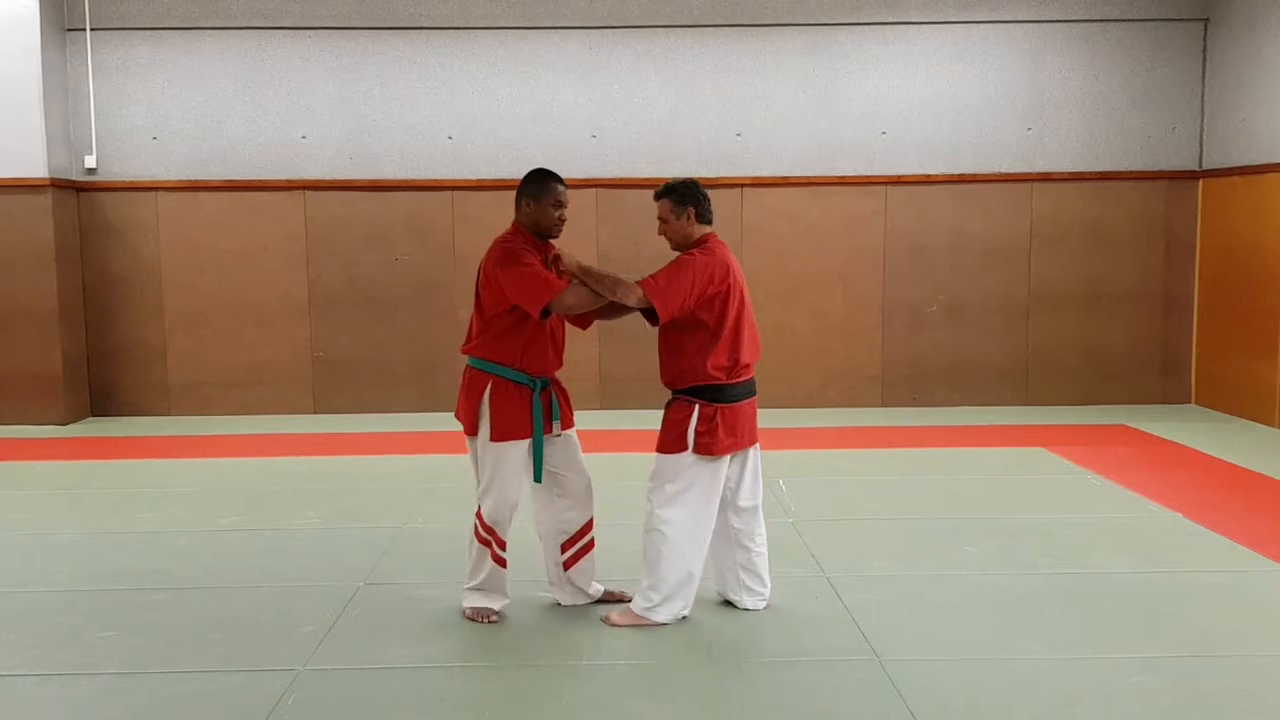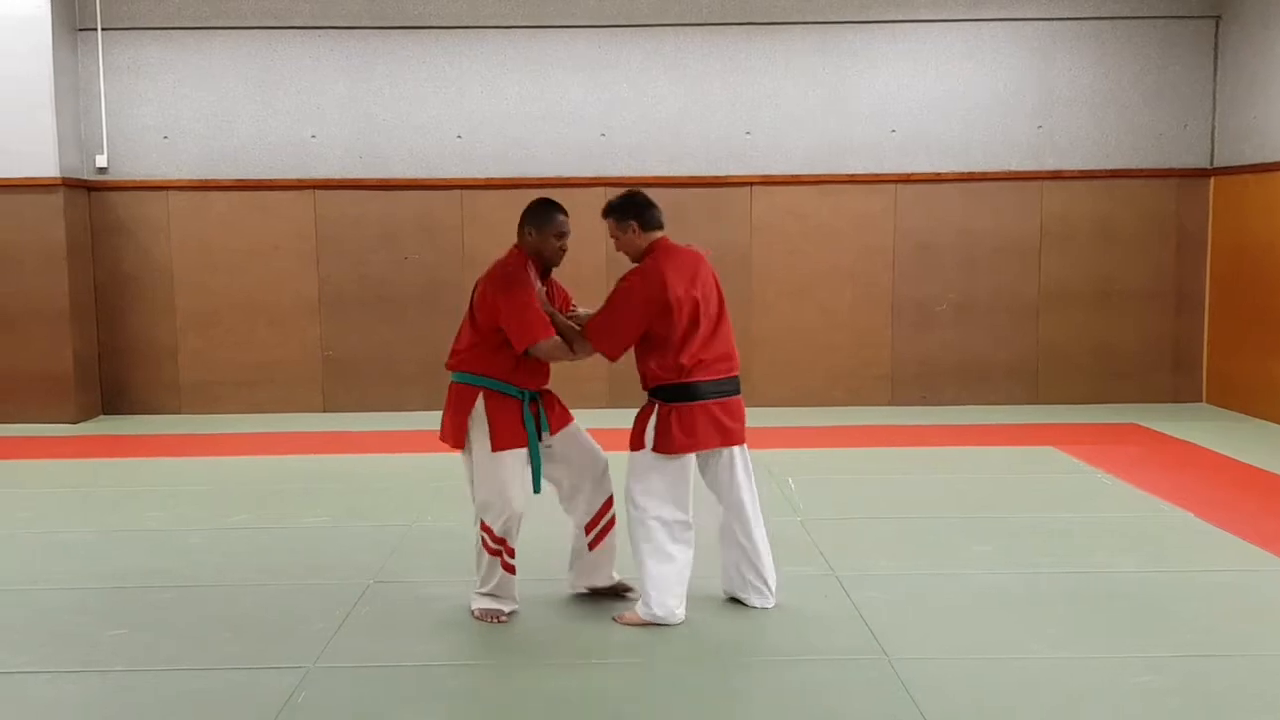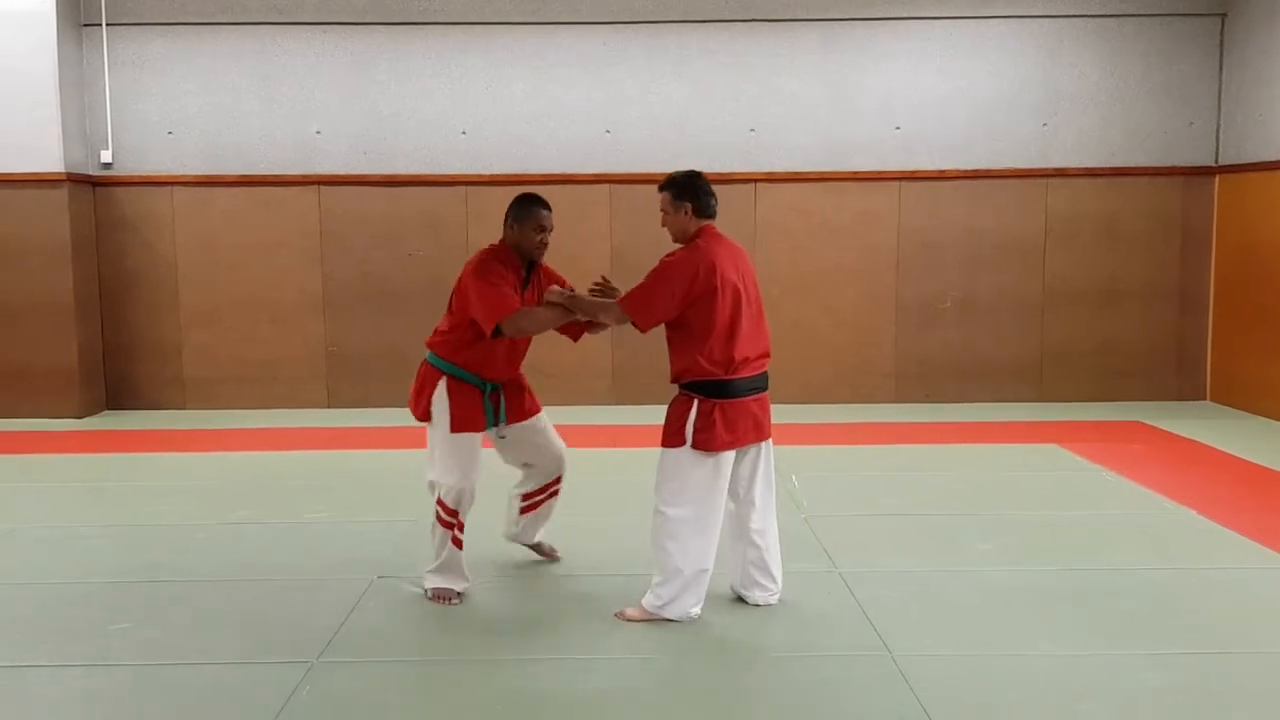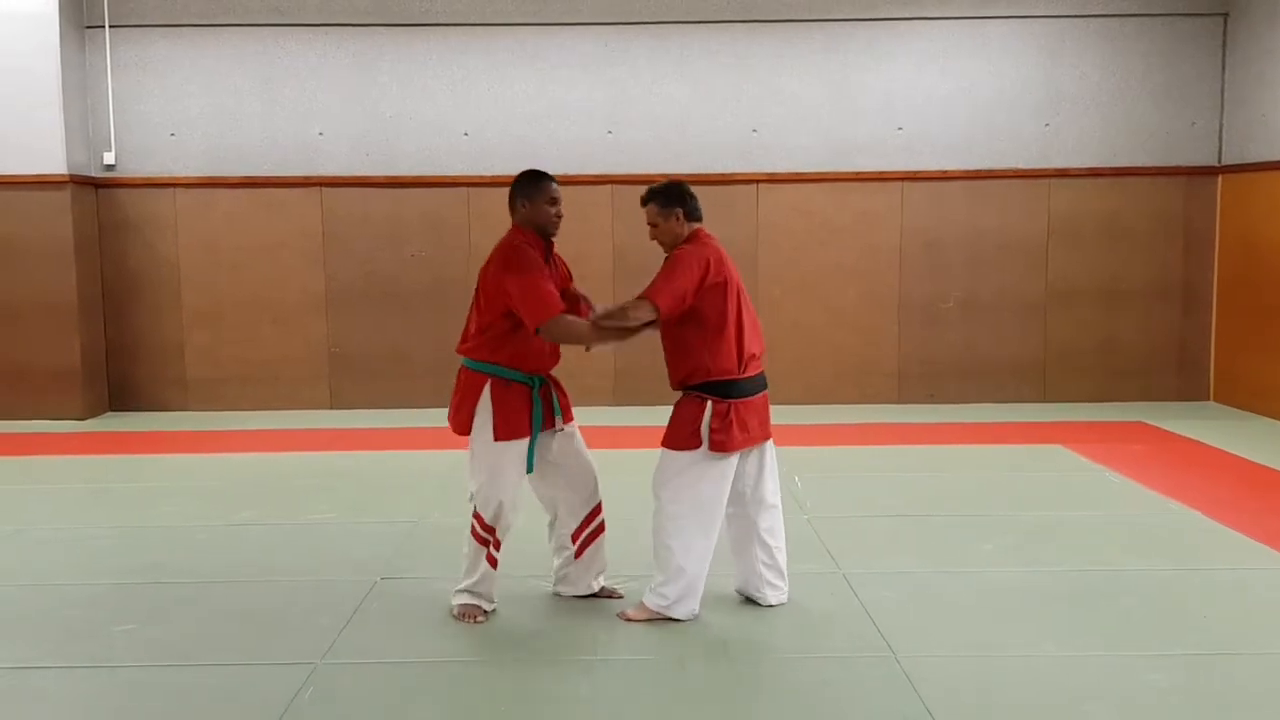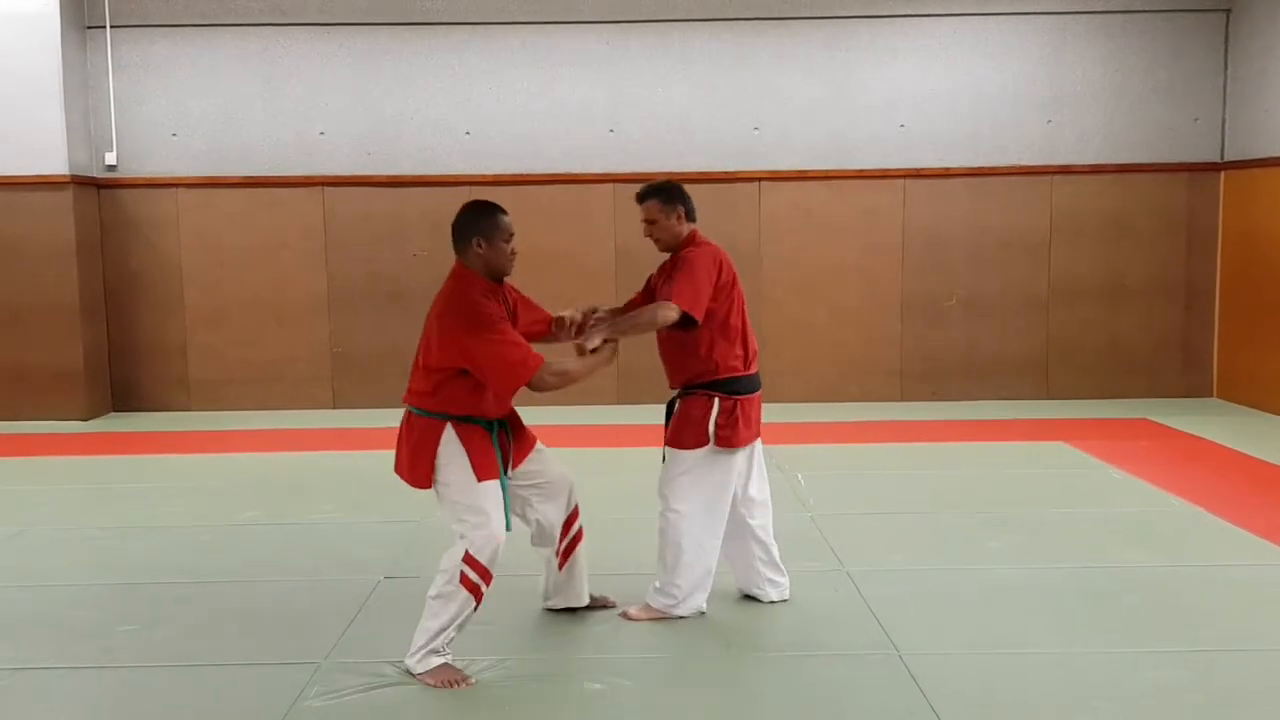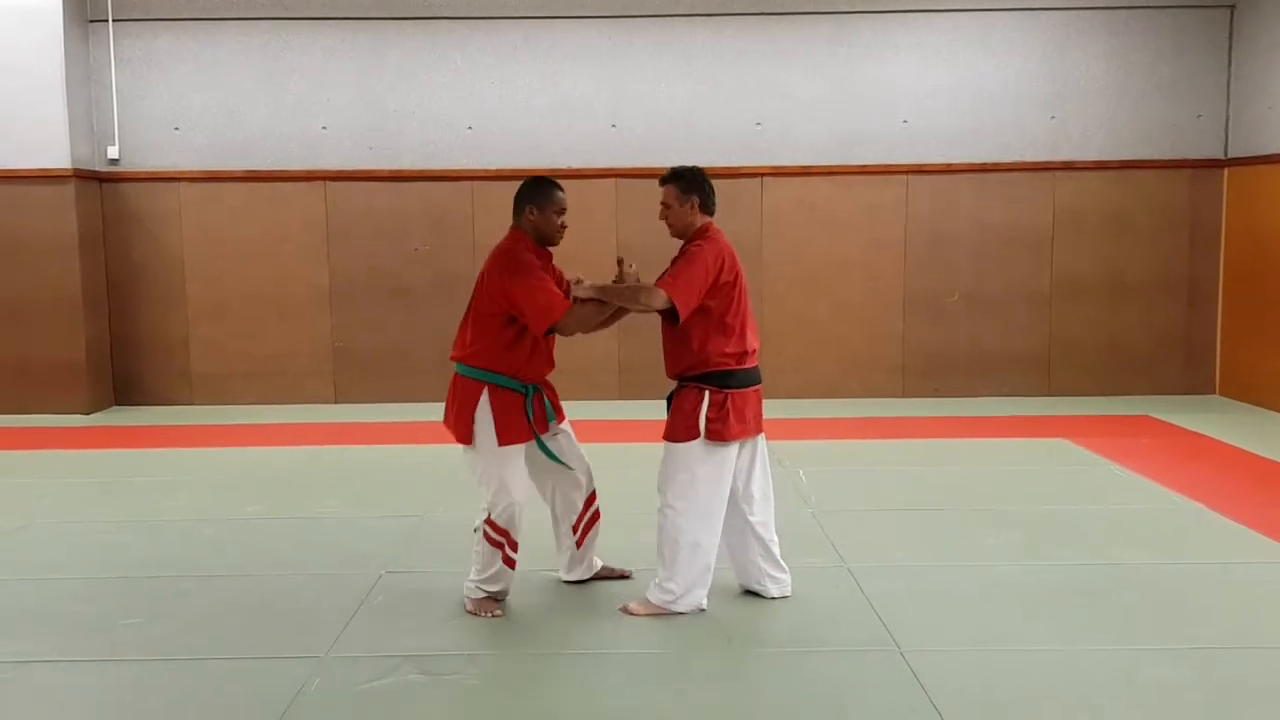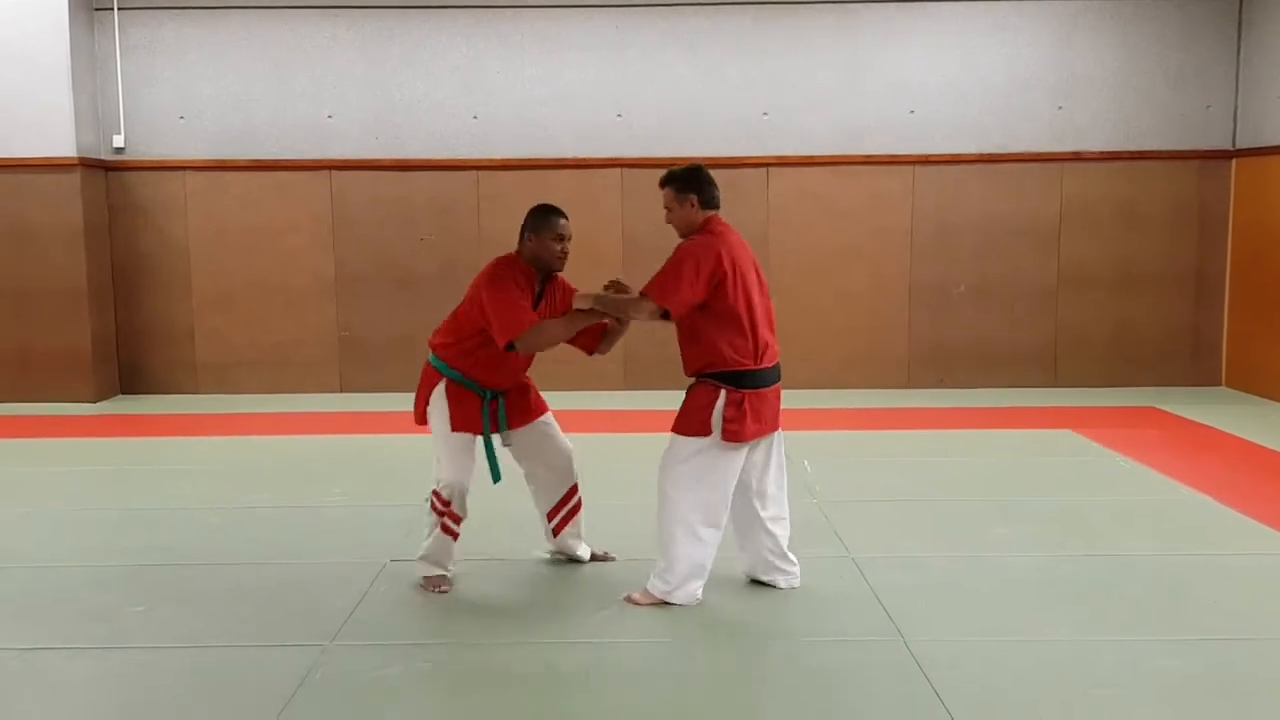
dt=0.7s
person 1, frame 1
left shoulder: (701, 263)
right shoulder: (717, 259)
left elbow: (634, 294)
right elbow: (660, 306)
left wrist: (578, 269)
left hip: (705, 408)
right hip: (733, 401)
left knee: (674, 506)
right knee: (738, 504)
left ankle: (656, 605)
right ankle: (749, 591)
person 1, frame 2
left shoulder: (640, 281)
right shoulder: (696, 260)
left elbow: (588, 345)
left wrist: (545, 310)
left hip: (678, 407)
right hip: (724, 399)
left knee: (654, 504)
right knee: (739, 498)
left ankle: (662, 605)
right ankle: (756, 588)
person 1, frame 3
left shoulder: (687, 262)
right shoulder: (736, 254)
left elbow: (620, 315)
left wrist: (566, 299)
right wrist: (620, 295)
left hip: (710, 403)
right hip: (751, 396)
left knee: (683, 505)
right knee: (752, 499)
left ankle: (671, 601)
right ankle: (760, 586)
person 1, frame 4
left shoulder: (690, 257)
right shoulder: (708, 256)
left elbow: (641, 313)
right elbow: (682, 322)
left wrist: (593, 321)
right wrist: (621, 323)
left hip: (715, 404)
right hip: (746, 396)
left knee: (679, 500)
right knee: (755, 499)
left ankle: (670, 599)
right ankle: (767, 584)
person 1, frame 5
left shoulder: (702, 259)
right shoulder: (673, 267)
left elbow: (664, 313)
right elbow: (635, 310)
left wrist: (603, 331)
right wrist: (595, 320)
left hip: (716, 401)
right hip: (731, 398)
left knee: (686, 499)
right knee: (745, 499)
left ankle: (674, 598)
right ankle: (768, 583)
person 1, frame 6
left shoulder: (704, 252)
right shoulder: (710, 250)
left elbow: (657, 300)
right elbow: (673, 305)
left wrist: (598, 290)
right wrist: (625, 290)
left hip: (713, 396)
right hip: (736, 390)
left knee: (687, 496)
right knee: (746, 493)
left ankle: (676, 593)
right ankle: (768, 578)
person 1, frame 7
left shoulder: (700, 250)
right shoulder: (730, 243)
left elbow: (647, 309)
right elbow: (679, 308)
left wrist: (591, 300)
right wrist: (626, 301)
left hip: (729, 391)
right hip: (759, 383)
left knee: (684, 483)
right knee: (760, 489)
left ankle: (674, 585)
right ankle: (777, 569)
person 2, frame 1
left shoulder: (549, 257)
right shoulder: (508, 253)
left elbow: (589, 310)
right elbow: (564, 301)
left hip: (542, 392)
right hip: (499, 393)
left knee: (570, 489)
right knee: (499, 496)
left ankle: (576, 587)
right ankle: (482, 592)
person 2, frame 2
left shoulder: (542, 279)
right shoulder: (509, 278)
right elbow: (544, 346)
left hip: (529, 401)
right hip: (485, 402)
left knee: (591, 468)
right knee: (503, 504)
left ankle: (592, 573)
right ankle: (492, 594)
person 2, frame 3
left shoulder: (542, 276)
right shoulder: (485, 268)
left elbow: (587, 323)
right elbow: (515, 324)
right wrist: (574, 309)
left hip: (503, 386)
right hip: (454, 385)
left knee: (549, 457)
right knee: (456, 483)
left ankle: (525, 530)
right ankle: (445, 575)
person 2, frame 4
left shoulder: (548, 260)
right shoulder: (516, 259)
left elbow: (584, 321)
right elbow: (557, 328)
right wrist: (617, 330)
left hip: (537, 389)
right hip: (495, 390)
left knee: (574, 483)
right knee: (495, 497)
left ankle: (579, 580)
right ankle: (471, 594)
person 2, frame 5
left shoulder: (496, 289)
right shoulder: (466, 308)
left elbow: (543, 326)
right elbow: (541, 377)
left wrist: (567, 323)
right wrist: (599, 359)
left hip: (491, 424)
right hip: (448, 434)
left knee: (557, 490)
right knee: (483, 537)
left ankle: (566, 594)
right ankle: (427, 654)
person 2, frame 6
left shoulder: (540, 262)
right shoulder: (513, 262)
left elbow: (579, 320)
right elbow: (567, 323)
left wrist: (623, 302)
left hip: (528, 393)
right hip: (489, 397)
left knee: (573, 474)
right knee: (506, 500)
left ankle: (580, 565)
right ankle: (483, 589)
person 2, frame 7
left shoulder: (558, 289)
right shoulder: (500, 279)
left elbow: (598, 346)
right elbow: (526, 340)
left wrist: (620, 317)
right wrist: (587, 315)
left hip: (509, 391)
right hip: (456, 388)
left knee: (556, 460)
right knee: (454, 479)
left ankle: (569, 544)
right ankle: (434, 564)
